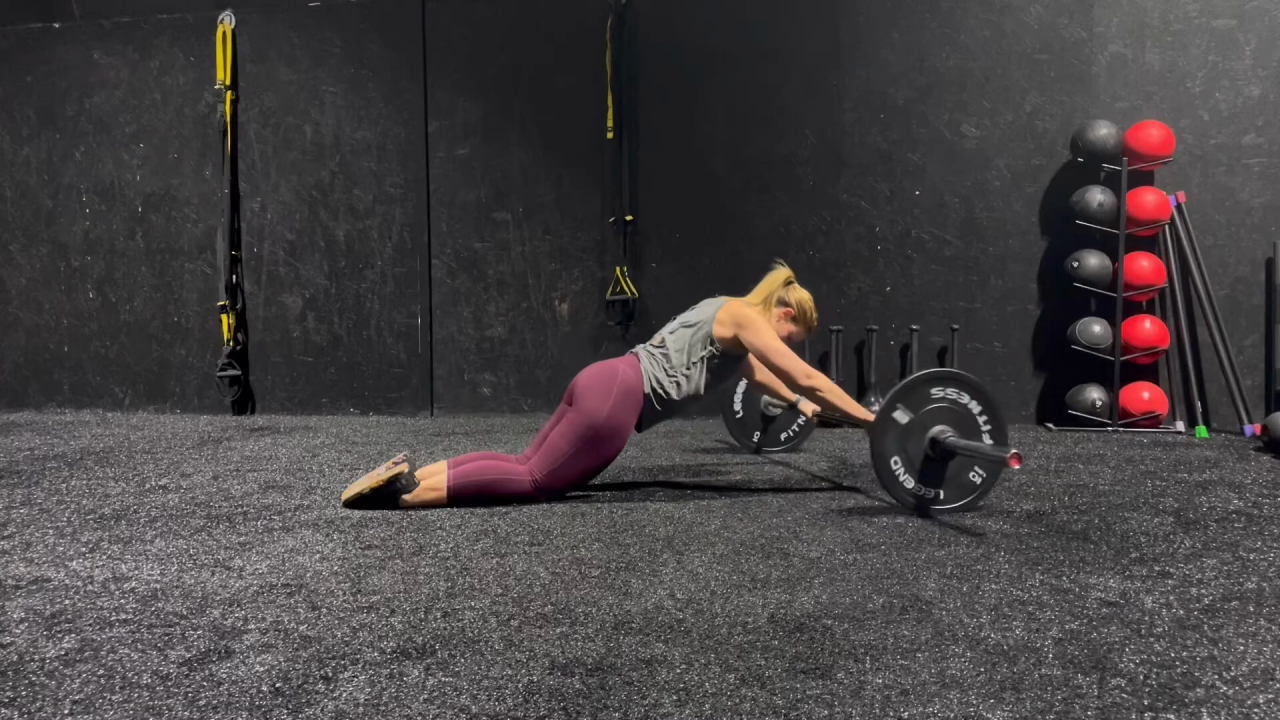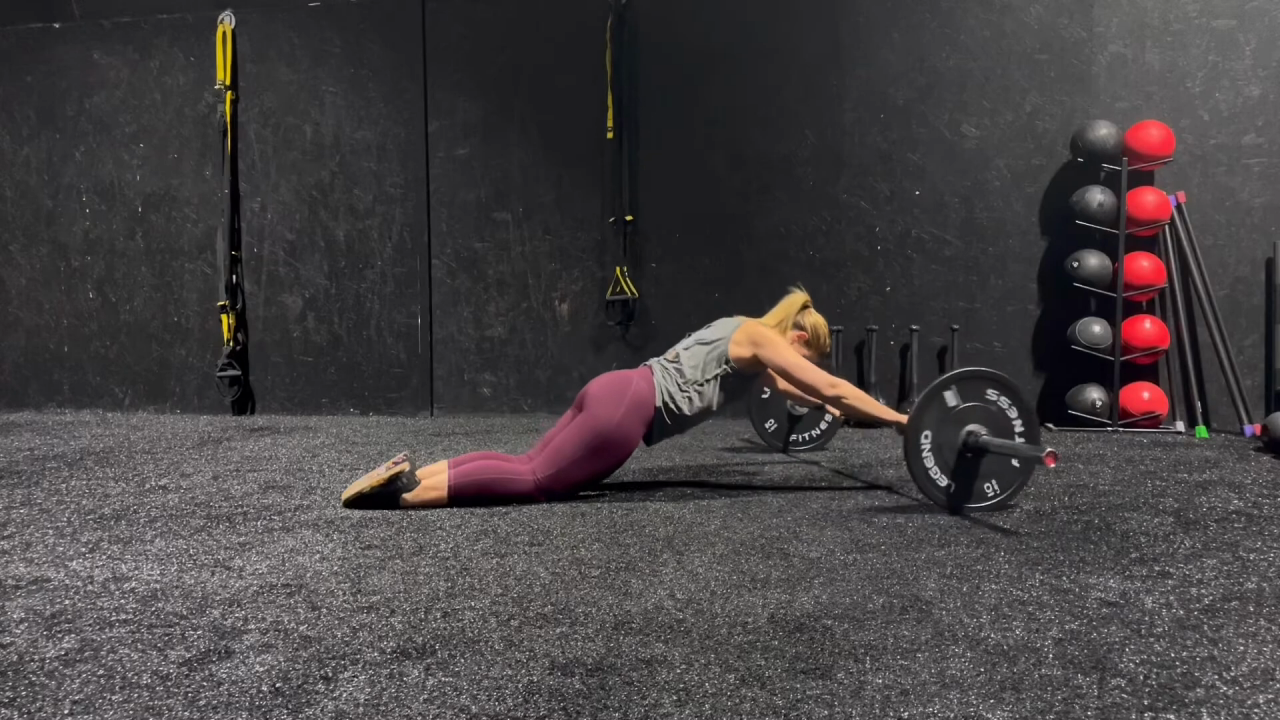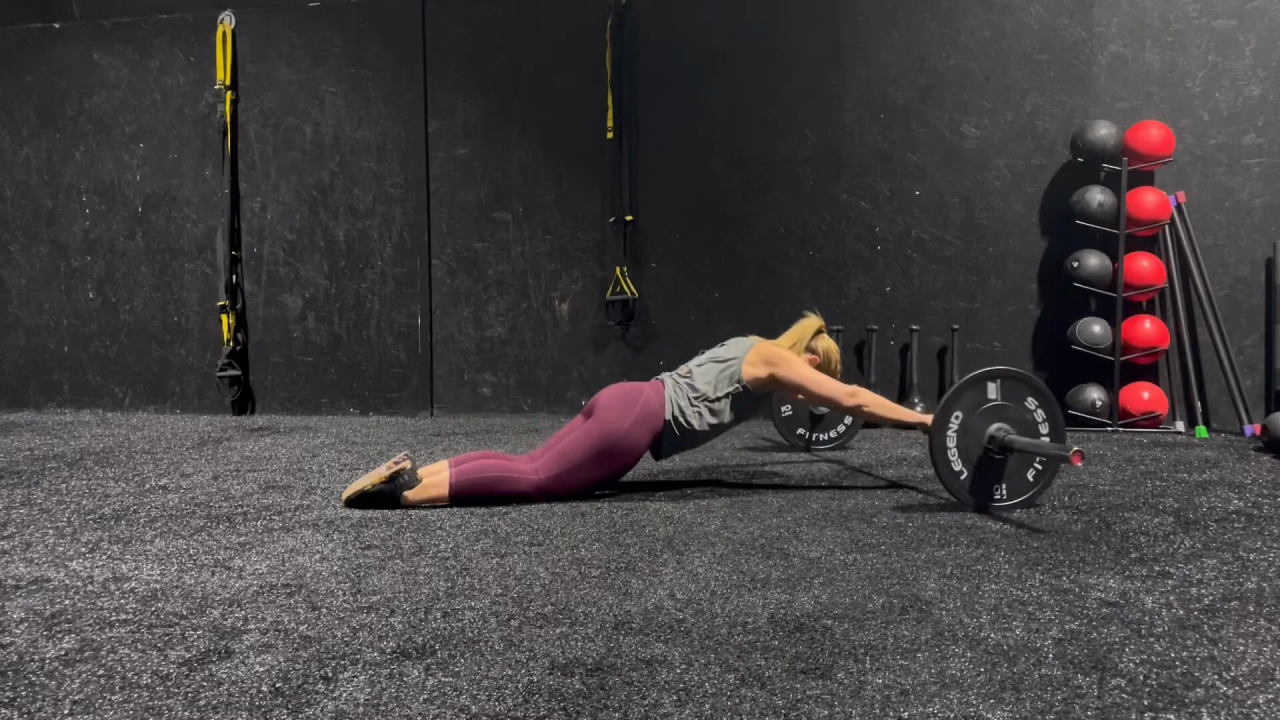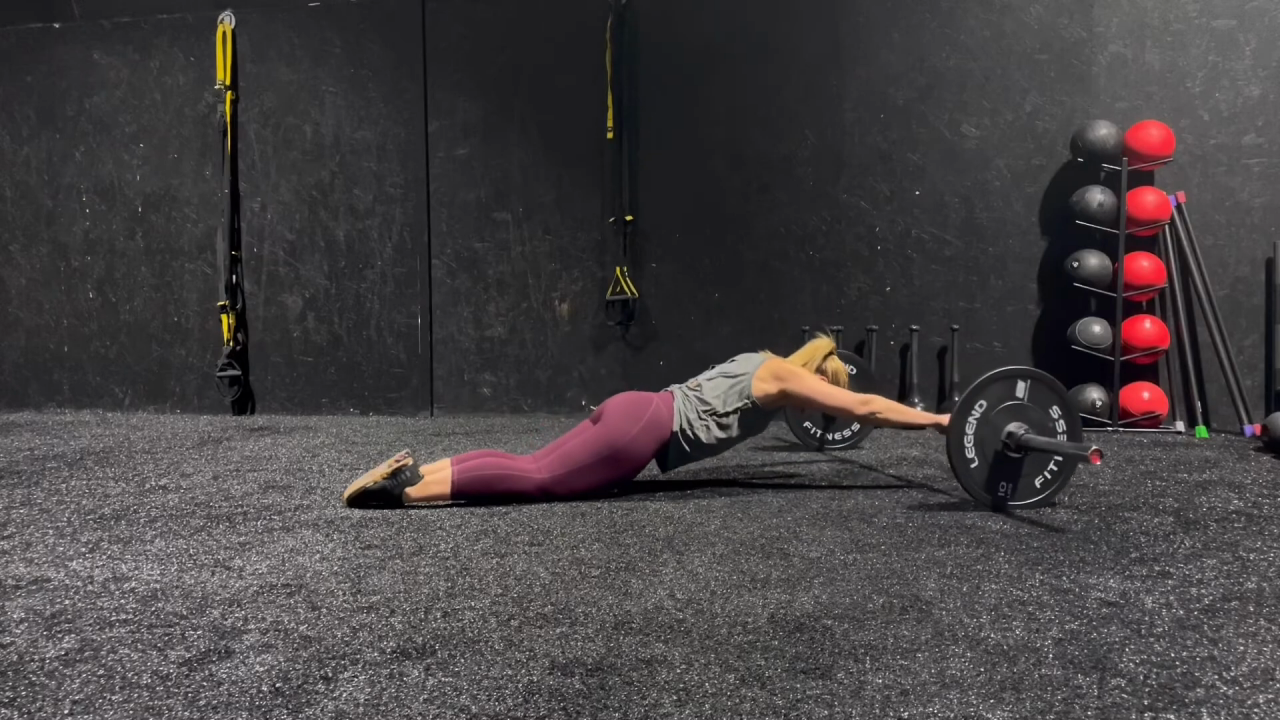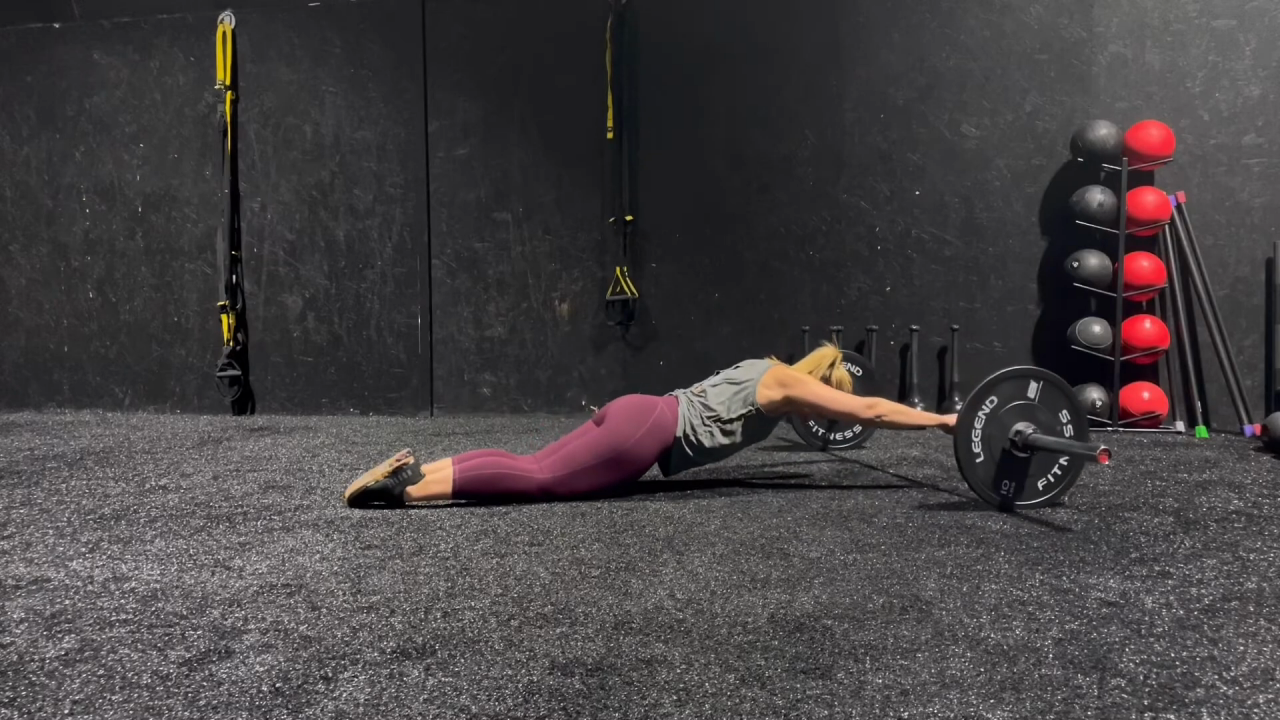
dt=0.2s
person 1, frame 1
left shoulder: (730, 313)
right shoulder: (748, 317)
left elbow: (755, 371)
right elbow: (807, 376)
left wrist: (800, 406)
right wrist: (872, 421)
left hip: (602, 384)
right hip: (617, 396)
left knee: (527, 467)
right knee: (537, 480)
left ankle: (412, 473)
right ankle: (406, 490)
person 1, frame 2
left shoulder: (746, 335)
right shoulder: (763, 337)
left elbow: (779, 382)
right elbow: (831, 386)
left wrist: (829, 410)
right wrist: (899, 421)
left hip: (613, 394)
right hip: (628, 406)
left knee: (529, 468)
right knee: (535, 480)
left ankle: (411, 473)
right ankle: (407, 490)
person 1, frame 3
left shoulder: (758, 350)
right shoulder: (775, 359)
left elbow: (801, 394)
right elbow: (848, 396)
left wrist: (857, 412)
right wrist: (921, 421)
left hip: (622, 405)
right hip: (637, 418)
left knee: (530, 468)
right knee: (534, 478)
left ankle: (412, 471)
right ankle: (408, 488)
person 1, frame 4
left shoulder: (765, 363)
right shoulder: (785, 376)
left elbow: (850, 406)
right elbow: (862, 406)
left wrist: (901, 414)
right wrist: (936, 422)
left hip: (631, 414)
right hip: (644, 427)
left knee: (531, 465)
right knee: (536, 478)
left ankle: (414, 469)
right ankle: (407, 486)
person 1, frame 5
left shoulder: (769, 369)
right shoulder: (787, 385)
left elbow: (855, 405)
right elbow: (868, 409)
right wrist: (942, 419)
left hip: (633, 415)
right hip: (646, 430)
left knee: (533, 467)
right knee: (535, 477)
left ankle: (412, 468)
right ankle: (407, 486)
